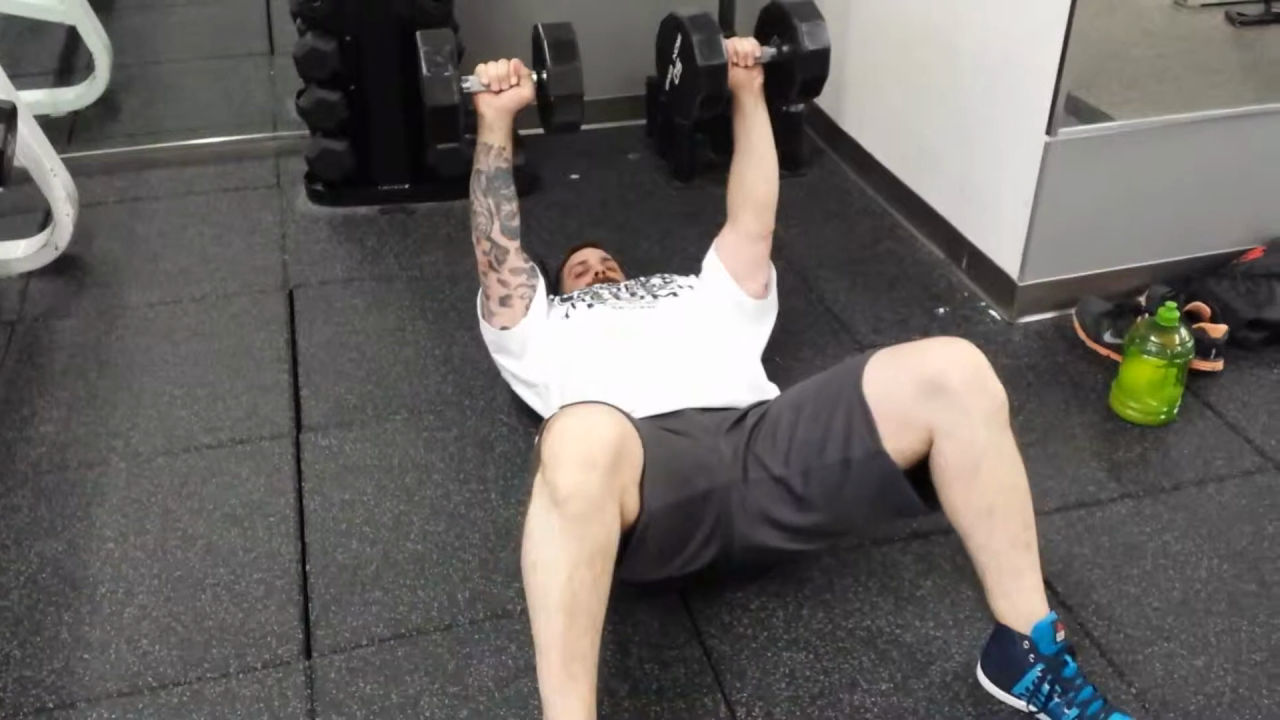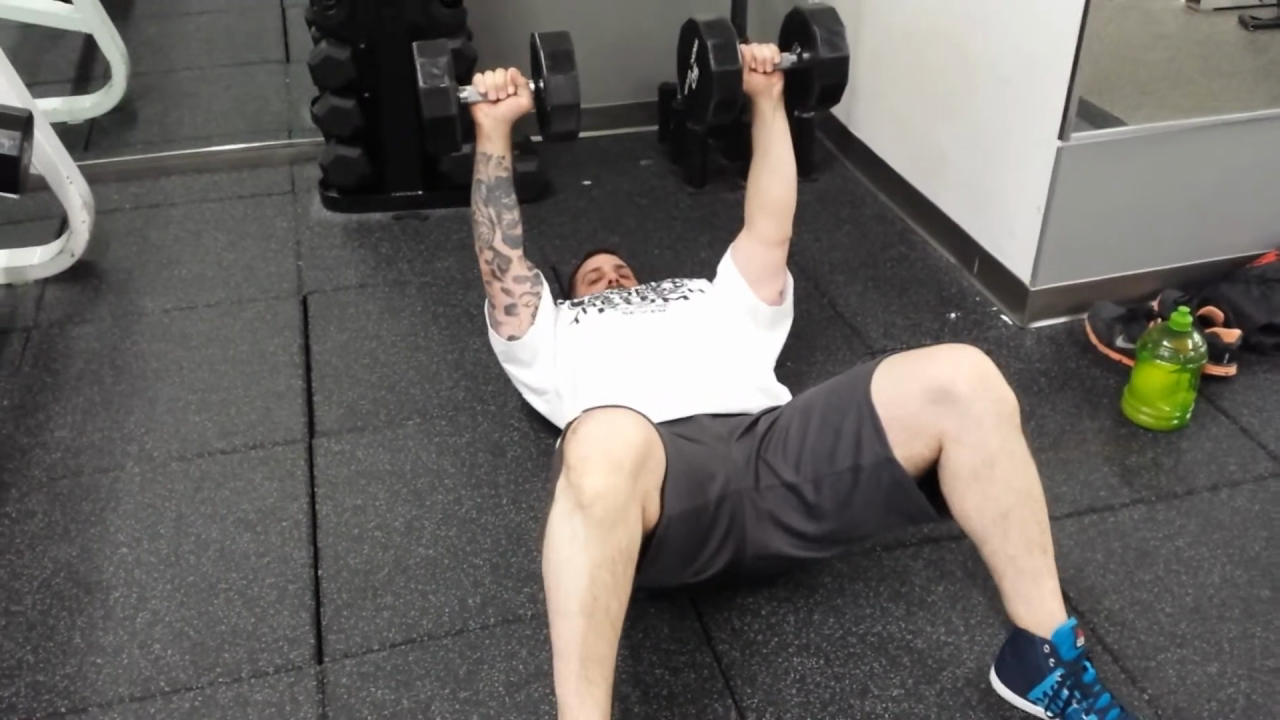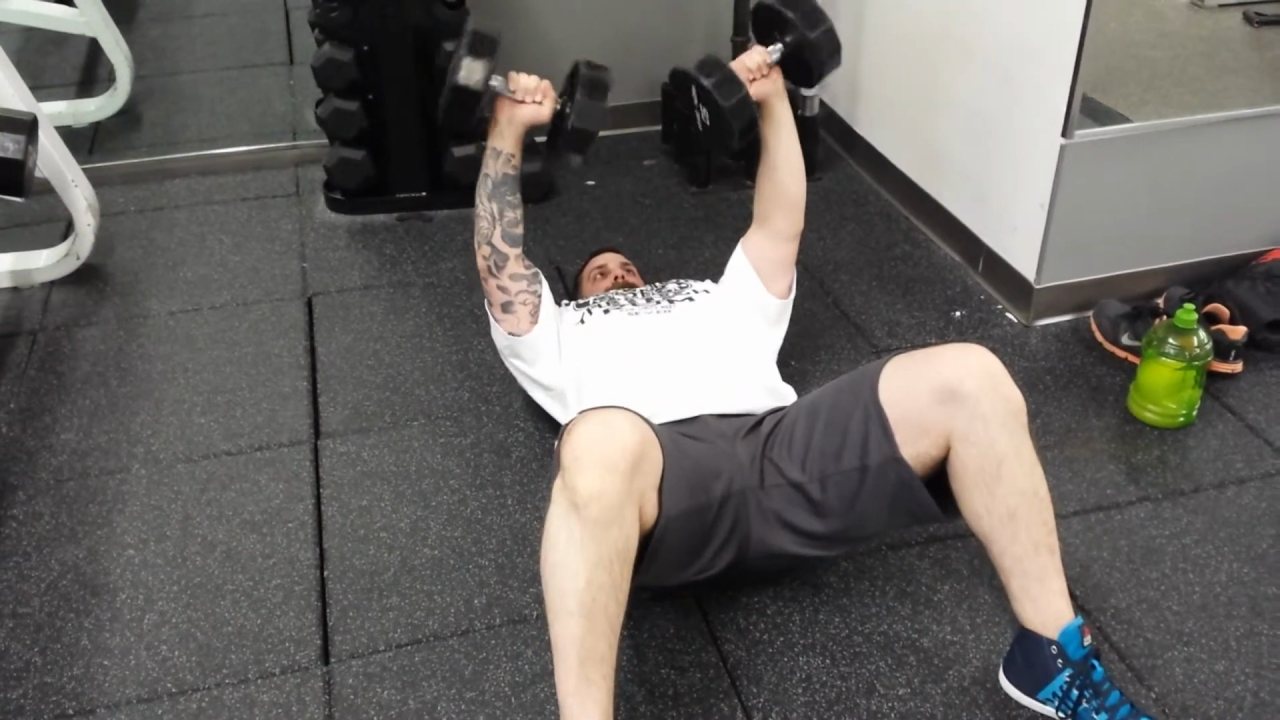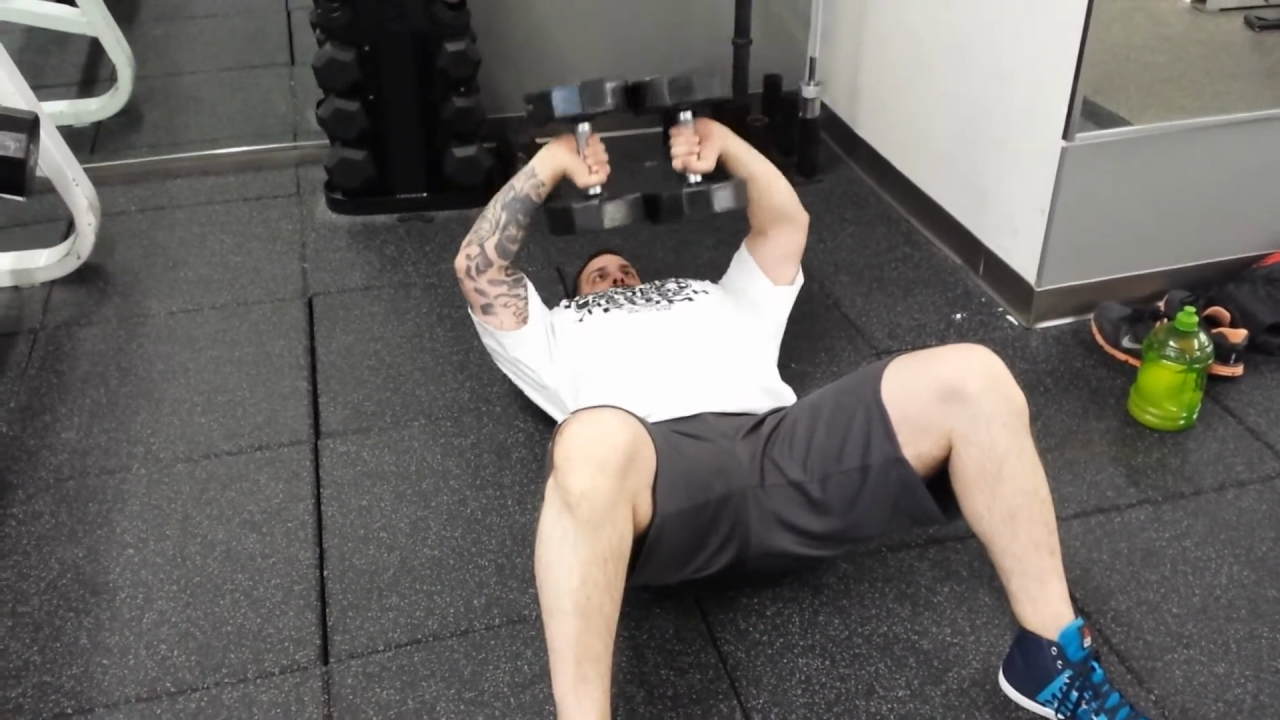
dt=1s
person 1, frame 1
left shoulder: (703, 298)
right shoulder: (546, 327)
left elbow: (751, 226)
right elbow: (497, 254)
left wrist: (747, 95)
right wrist: (495, 119)
left hip: (765, 442)
right hip: (642, 465)
left knee: (952, 372)
right knee: (582, 441)
left ankle: (1028, 648)
person 1, frame 2
left shoulder: (713, 301)
right shoulder: (557, 332)
left elbow: (769, 232)
right elbow: (501, 264)
left wrist: (766, 101)
right wrist: (493, 129)
left hip: (775, 449)
right hip: (654, 472)
left knee: (961, 379)
right knee: (606, 445)
left ankle: (1043, 652)
person 1, frame 3
left shoulder: (718, 301)
right shoulder: (563, 328)
left elbow: (780, 225)
right elbow: (497, 260)
left wrist: (773, 100)
right wrist: (508, 129)
left hip: (781, 449)
right hip: (661, 469)
left knee: (967, 378)
right knee: (601, 445)
left ankle: (1053, 651)
person 1, frame 4
left shoulder: (719, 298)
right shoulder: (561, 333)
left elbow: (786, 225)
right elbow: (478, 268)
left wrist: (723, 143)
right wrist: (548, 164)
left hip: (781, 451)
right hip: (658, 470)
left knee: (971, 379)
right knee: (593, 445)
left ankle: (1051, 653)
